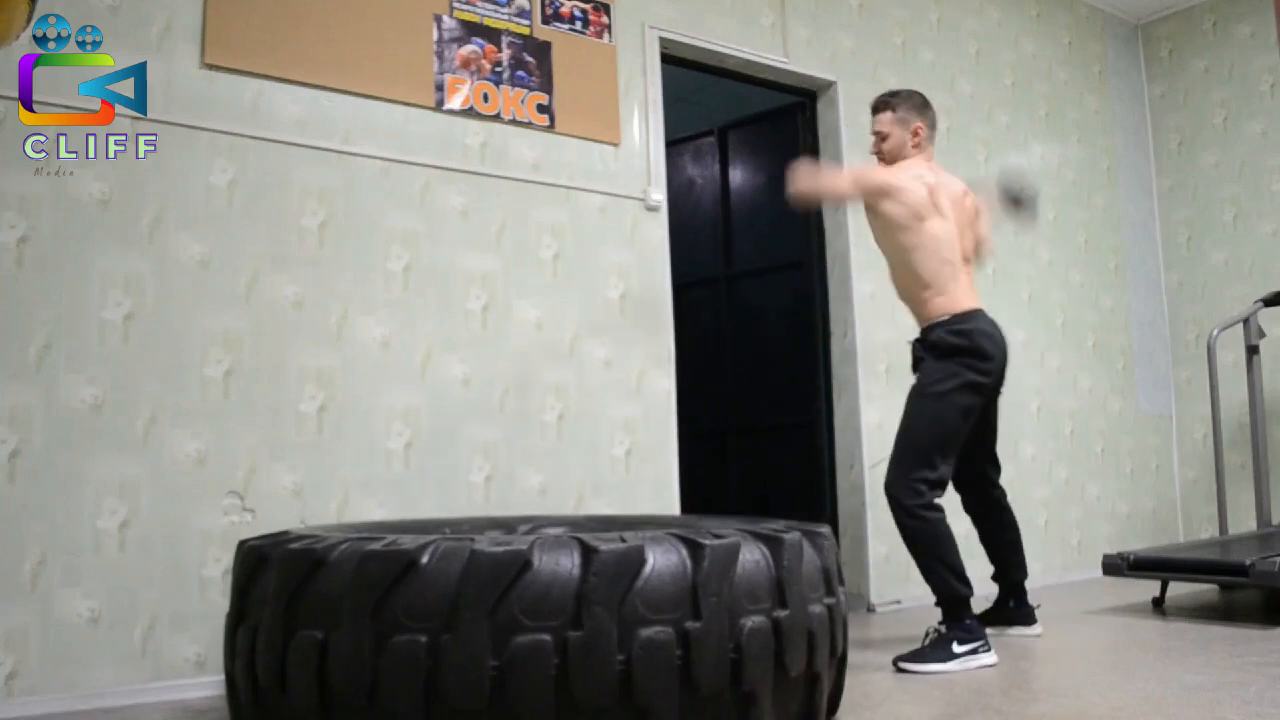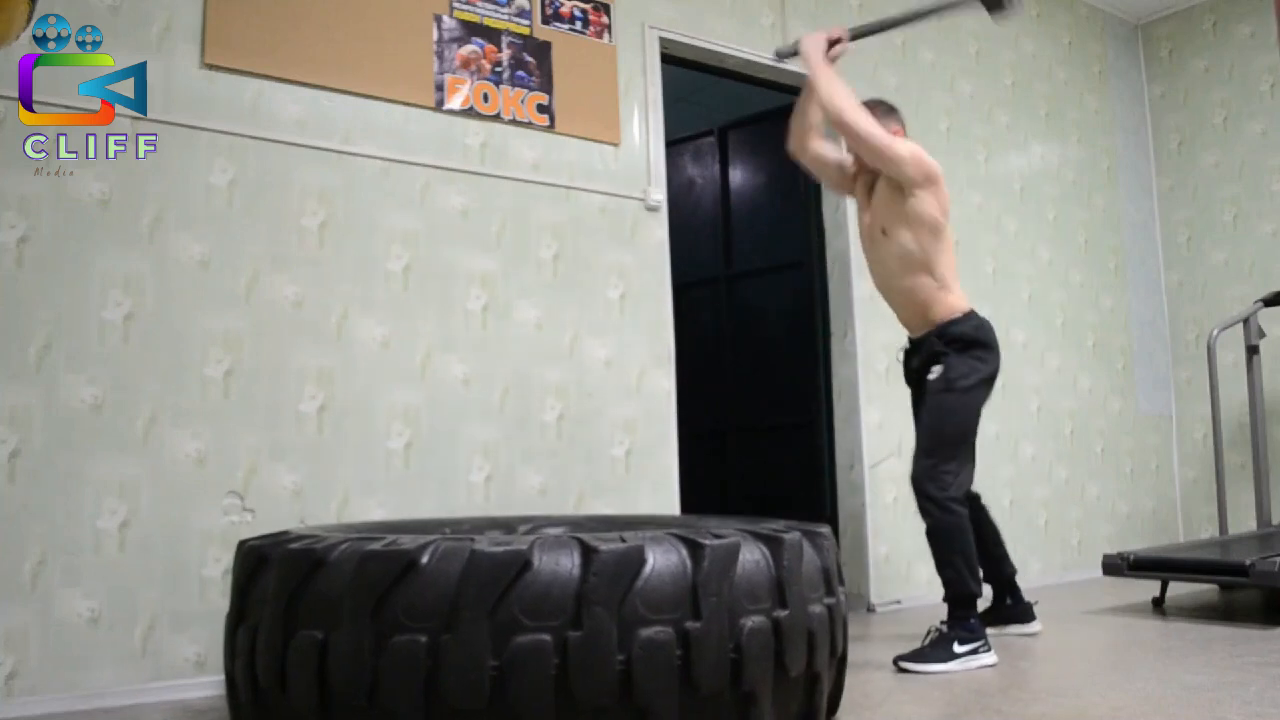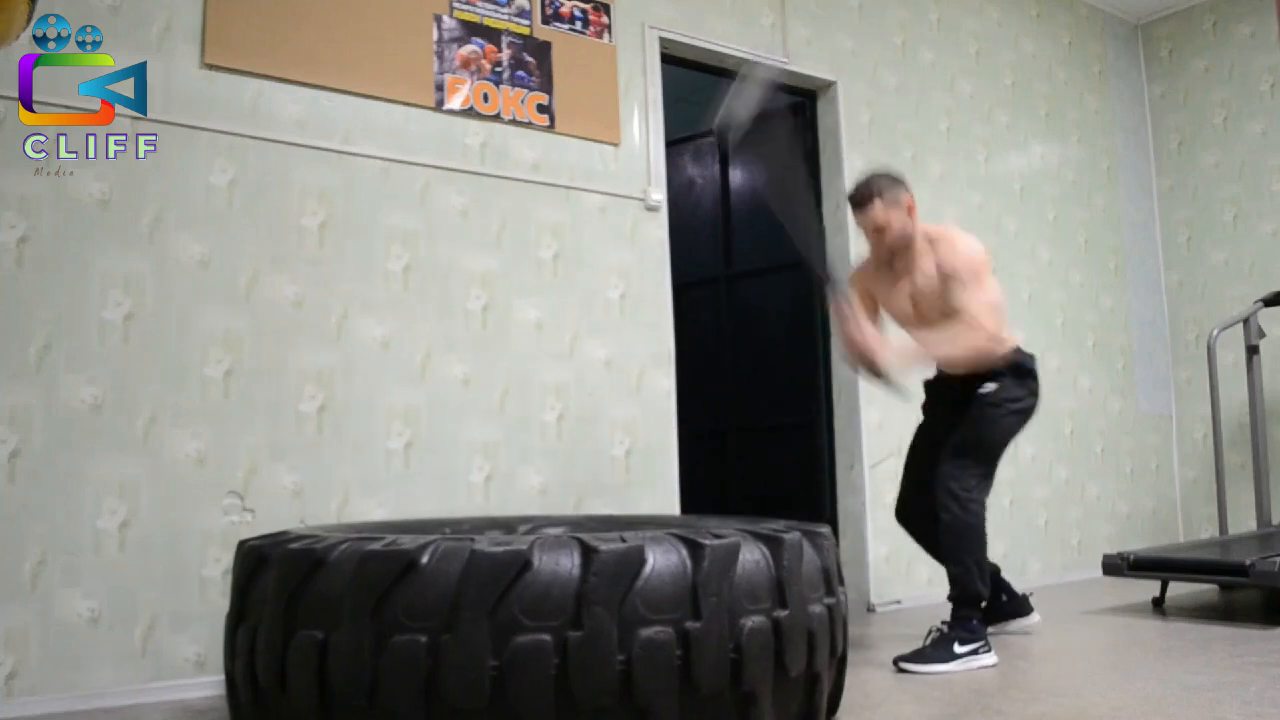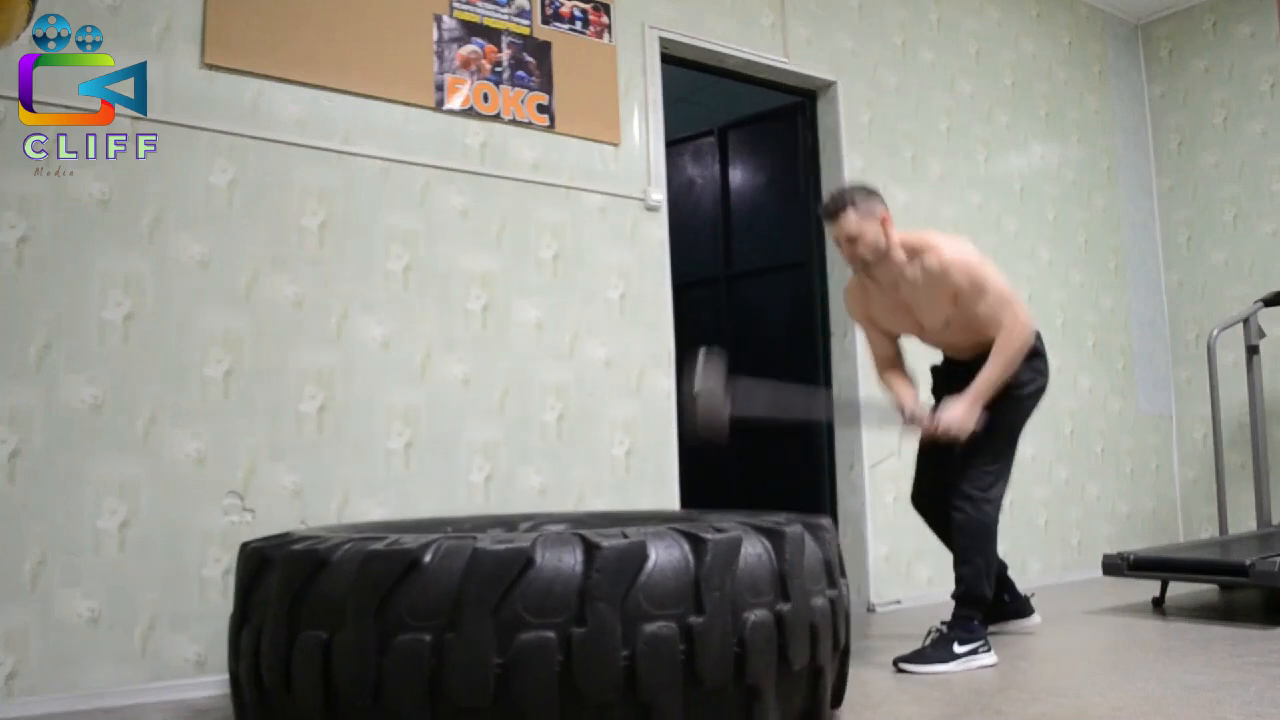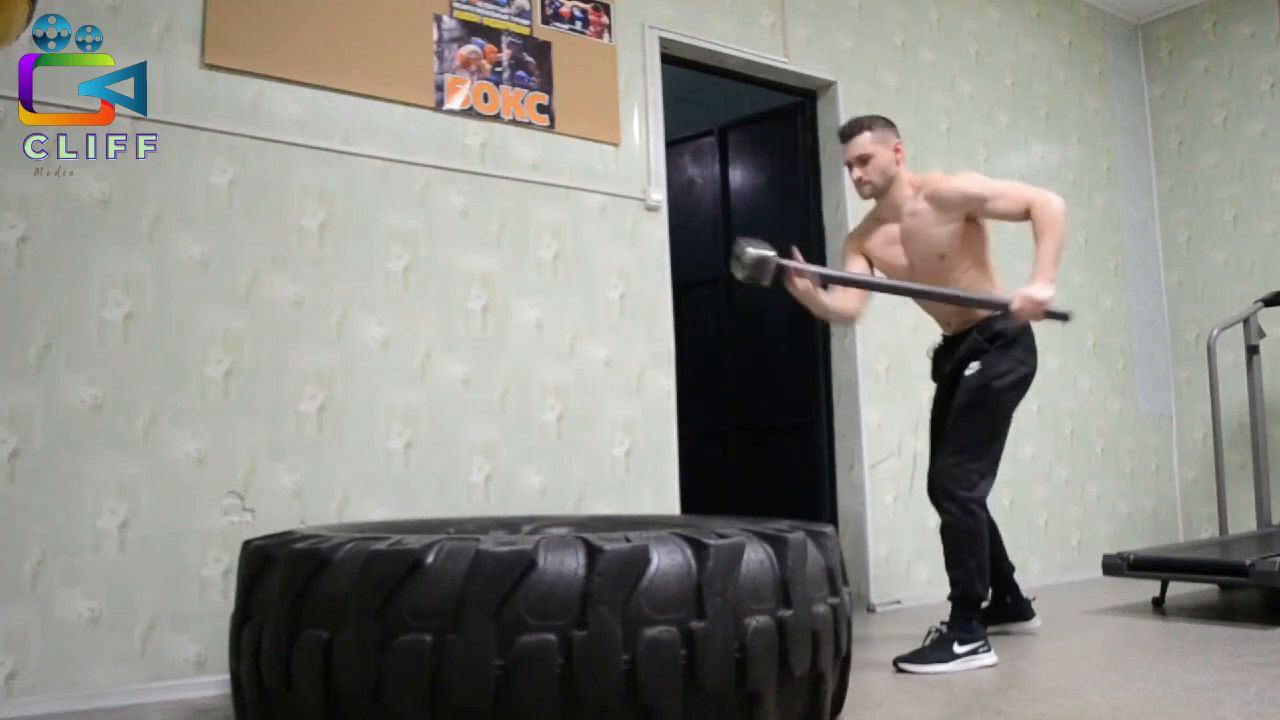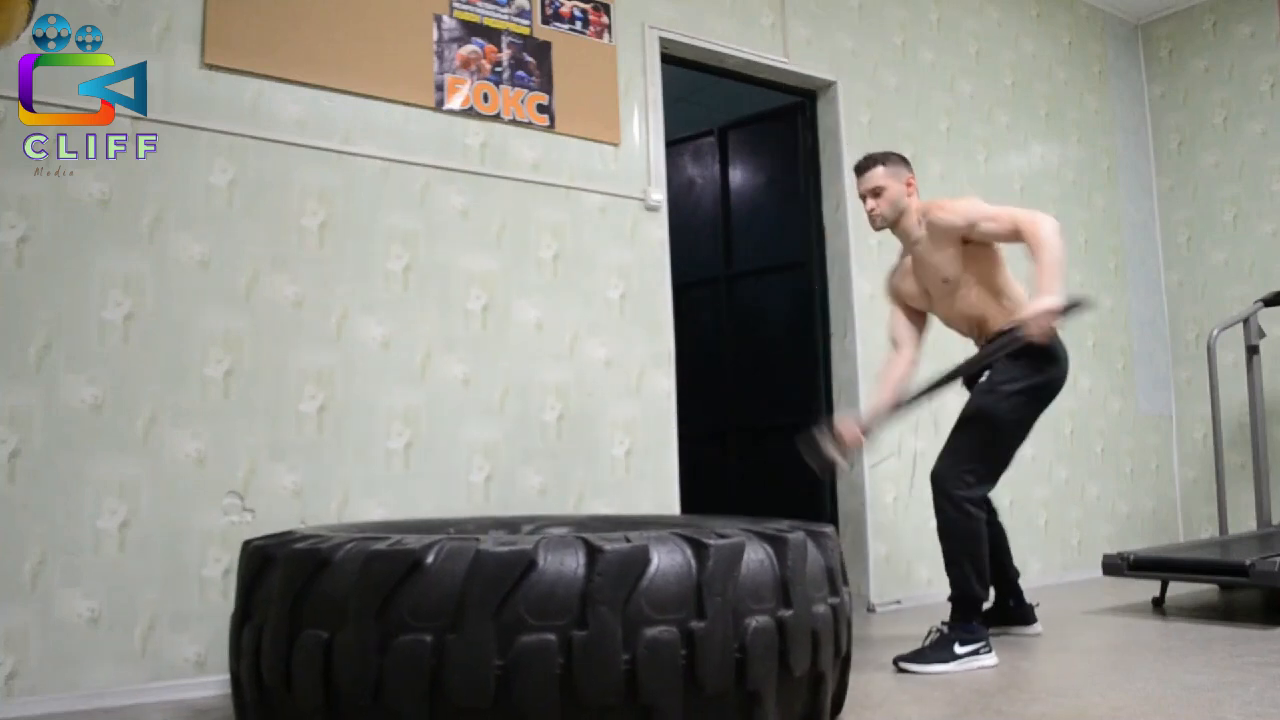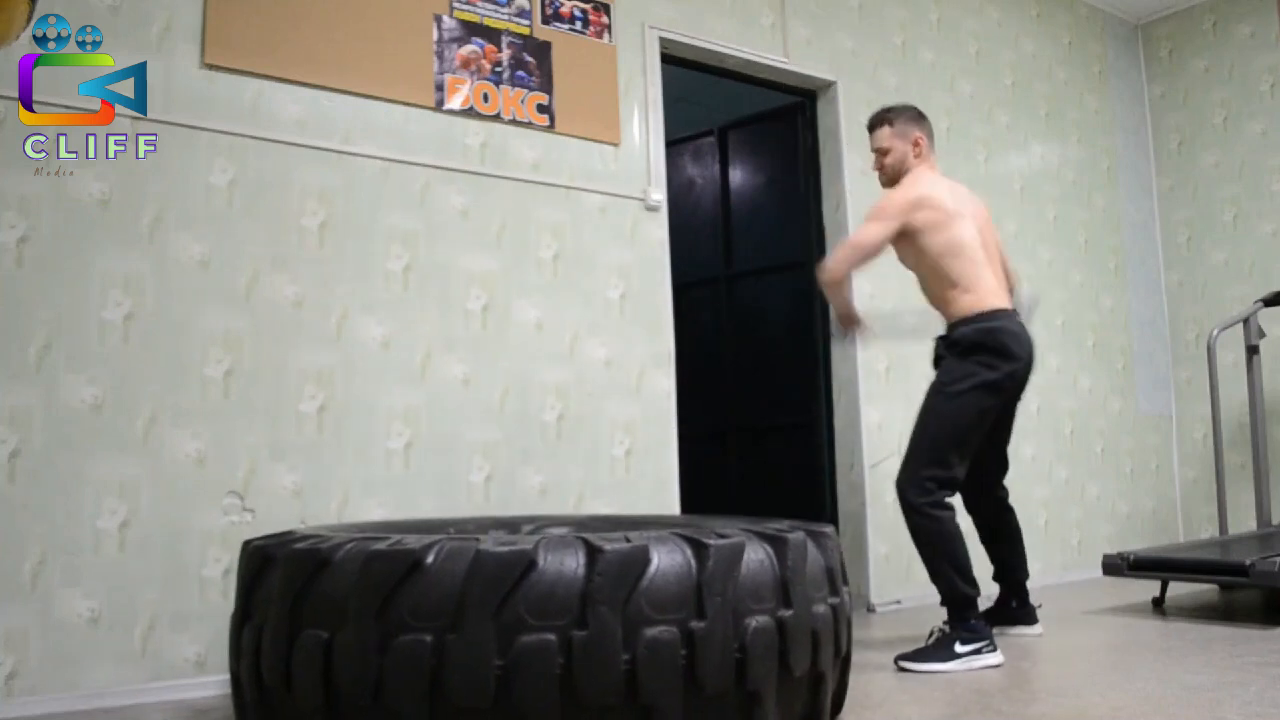
dt=0.3s
person 1, frame 1
left shoulder: (893, 182)
right shoulder: (955, 189)
left elbow: (801, 186)
left wrist: (814, 171)
left hip: (953, 347)
right hip: (977, 340)
left knee: (909, 487)
right knee: (978, 480)
left ankle: (964, 633)
right ankle: (1014, 604)
person 1, frame 2
left shoulder: (913, 170)
right shoulder: (866, 184)
left elbow: (847, 115)
right elbow: (801, 144)
left wrist: (815, 58)
right wrist: (818, 74)
left hip: (959, 346)
right hip: (932, 352)
left knee: (937, 485)
right knee: (951, 487)
left ankle: (967, 633)
right ankle: (1010, 604)
person 1, frame 3
left shoulder: (957, 252)
right shoulder: (866, 277)
left elbow: (986, 338)
right elbow: (869, 361)
left wrist: (911, 345)
right wrist: (858, 341)
left hip: (1004, 380)
right hip: (950, 385)
left knee: (957, 483)
right knee: (915, 507)
left ankle: (968, 633)
right ankle: (1004, 602)
person 1, frame 4
left shoulder: (946, 259)
right shoulder: (858, 296)
left elbow: (1018, 329)
right elbow: (889, 366)
left wrist: (973, 401)
right wrist: (913, 407)
left hip: (1013, 364)
right hip: (956, 370)
left knee: (972, 483)
right knee: (930, 492)
left ankle: (968, 634)
right ankle: (1006, 601)
person 1, frame 5
left shoulder: (947, 192)
right shoulder: (862, 240)
left elbow: (1047, 202)
right elbow: (849, 307)
left wrist: (1040, 281)
right wrist: (814, 294)
left hip: (1001, 344)
right hip: (957, 352)
left knee: (955, 481)
right knee: (951, 484)
left ankle: (967, 634)
right ankle: (1008, 601)
person 1, frame 6
left shoulder: (949, 217)
right shoulder: (899, 279)
left elbow: (1038, 224)
right elbow: (903, 355)
left wrist: (1047, 294)
right wrist: (866, 419)
left hip: (1029, 355)
right hip: (1002, 363)
left knee: (954, 481)
right knee: (964, 488)
left ankle: (968, 634)
right ankle: (1012, 605)
person 1, frame 7
left shoulder: (910, 196)
right shoulder: (967, 200)
left elbow: (835, 268)
right elbow: (1007, 278)
left wrist: (845, 309)
left hip: (979, 347)
right hip: (1007, 340)
left knee: (921, 486)
right knee: (982, 482)
left ankle: (969, 633)
right ankle: (1015, 602)
